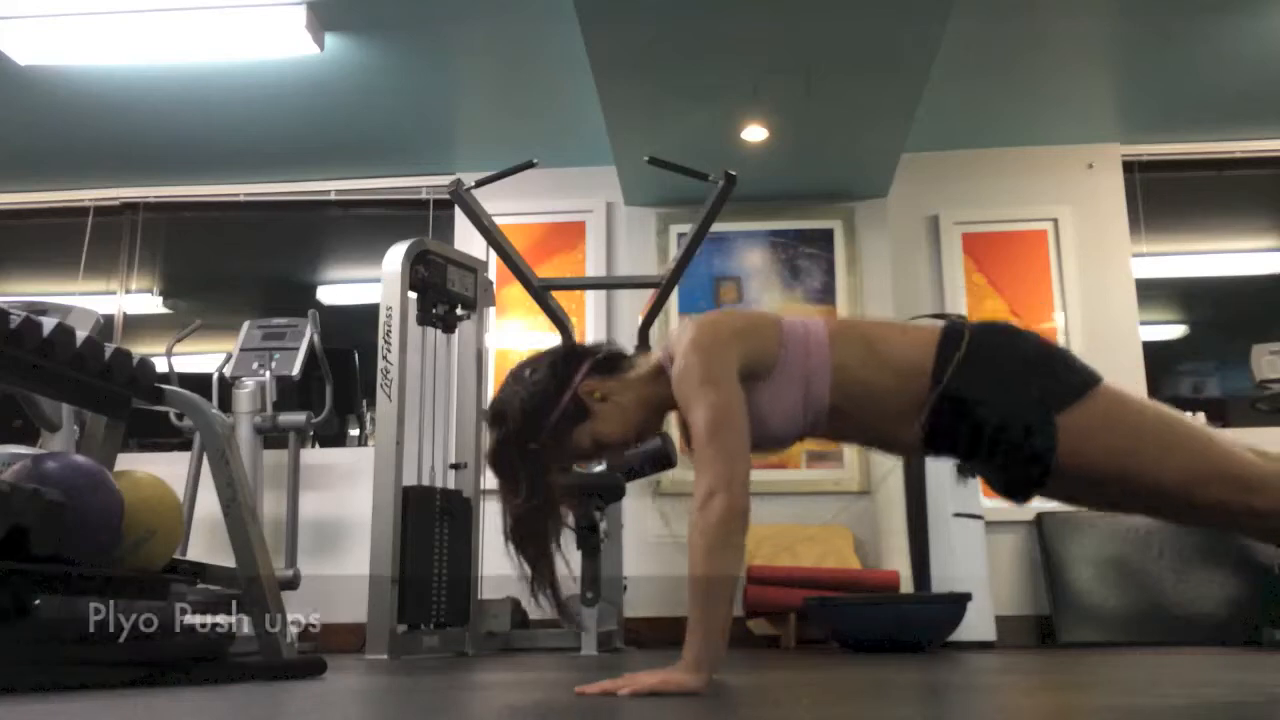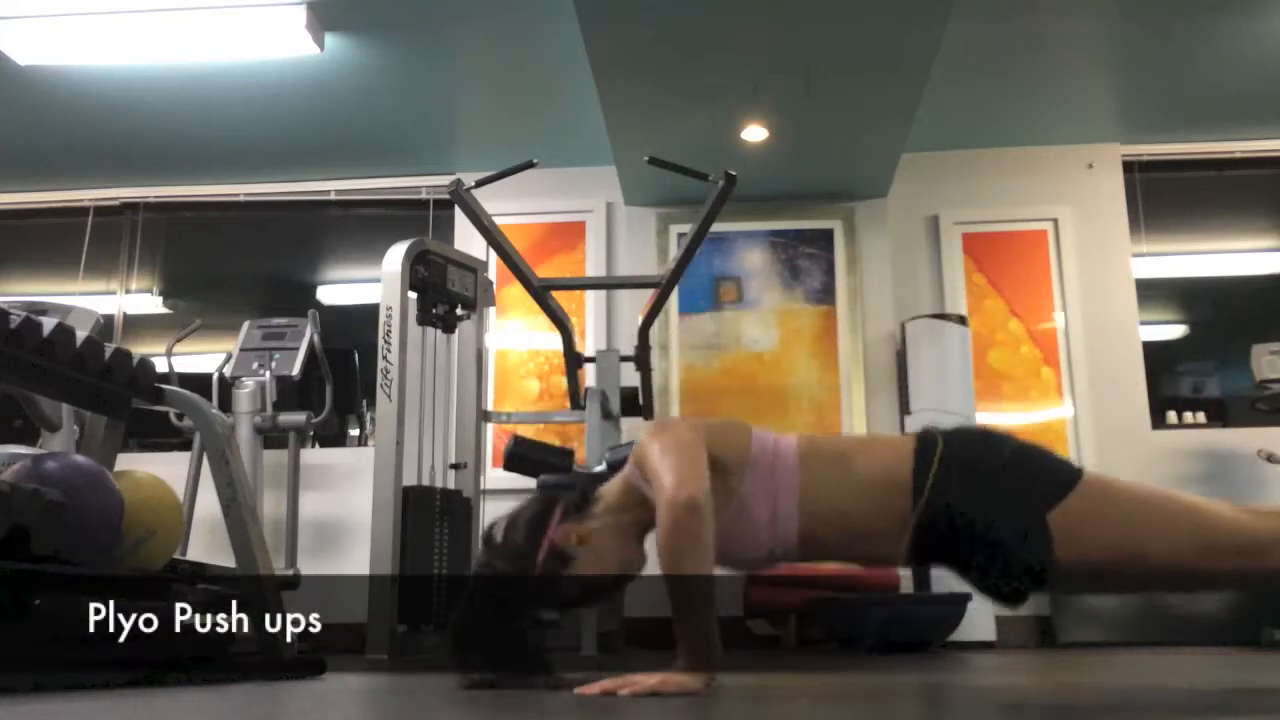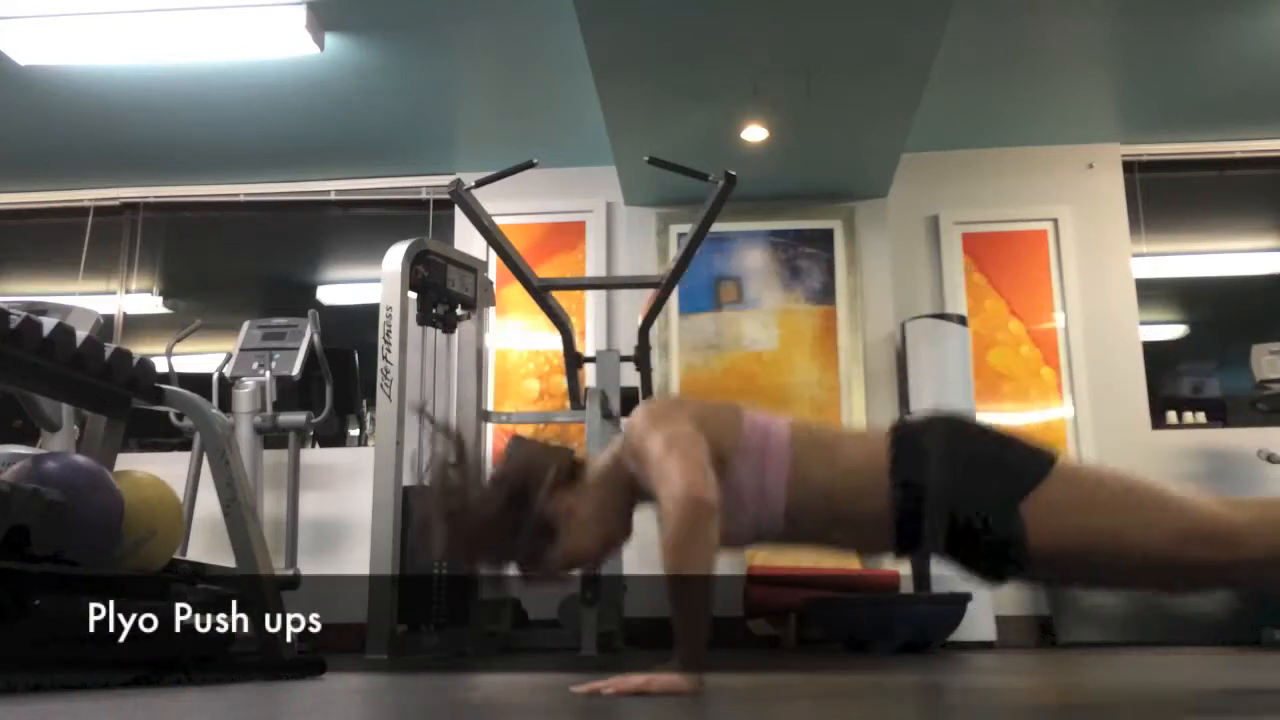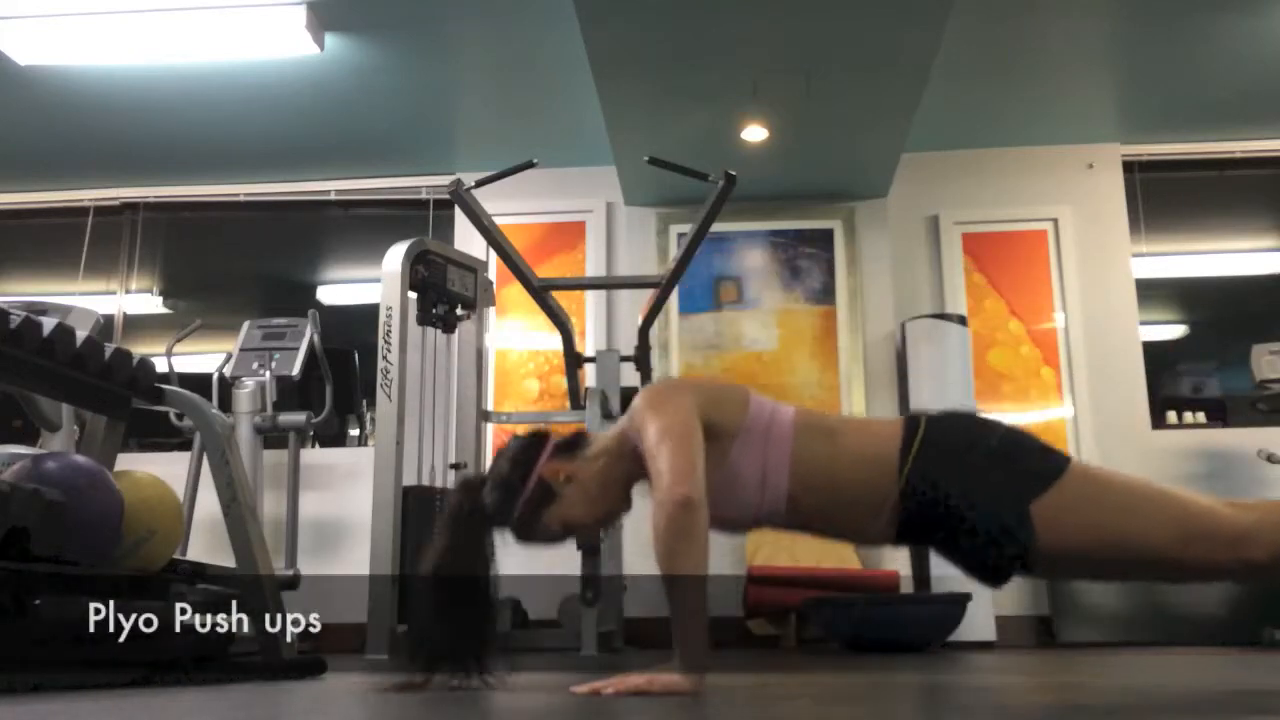
dt=0.7s
person 1, frame 1
left shoulder: (700, 352)
right shoulder: (683, 383)
left elbow: (725, 500)
right elbow: (717, 505)
left wrist: (696, 664)
right wrist: (697, 657)
left hip: (991, 389)
right hip: (965, 410)
person 1, frame 2
left shoulder: (658, 448)
right shoulder: (656, 495)
left elbow: (688, 507)
left wrist: (694, 665)
left hip: (968, 496)
right hip: (947, 507)
person 1, frame 3
left shoulder: (651, 429)
right shoulder: (633, 474)
left elbow: (696, 505)
left wrist: (687, 666)
left hip: (952, 487)
right hip: (923, 499)
person 1, frame 4
left shoulder: (656, 412)
right shoulder: (651, 451)
left elbow: (681, 500)
left wrist: (686, 665)
left hip: (955, 479)
right hip: (932, 496)
